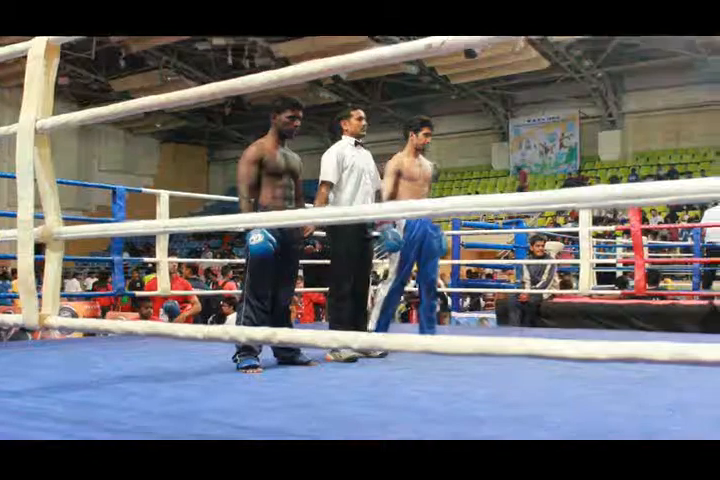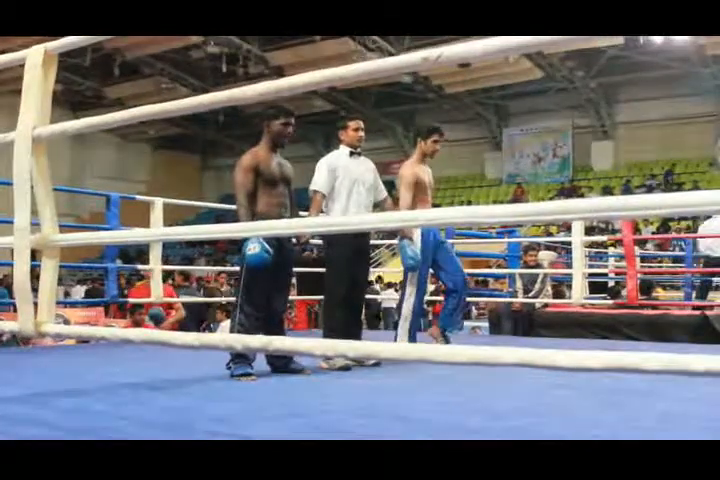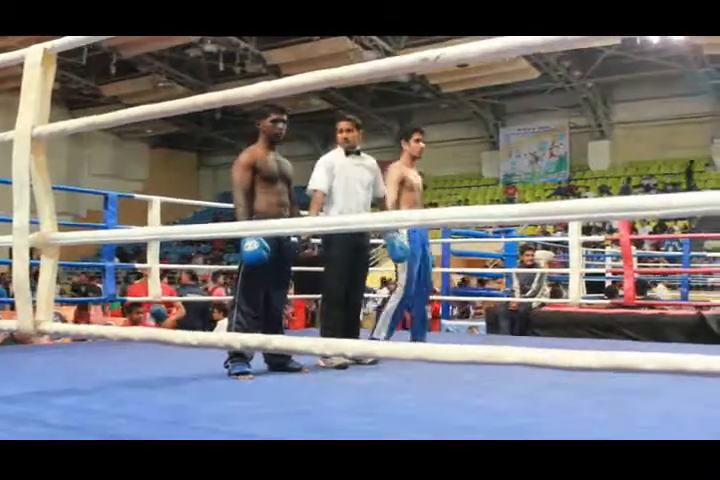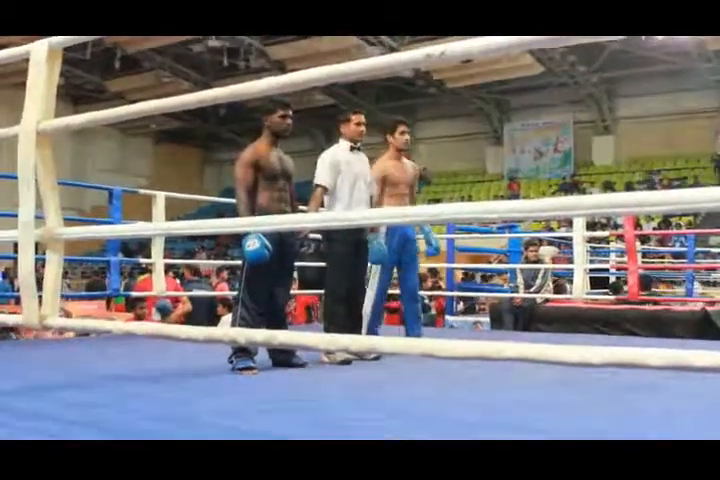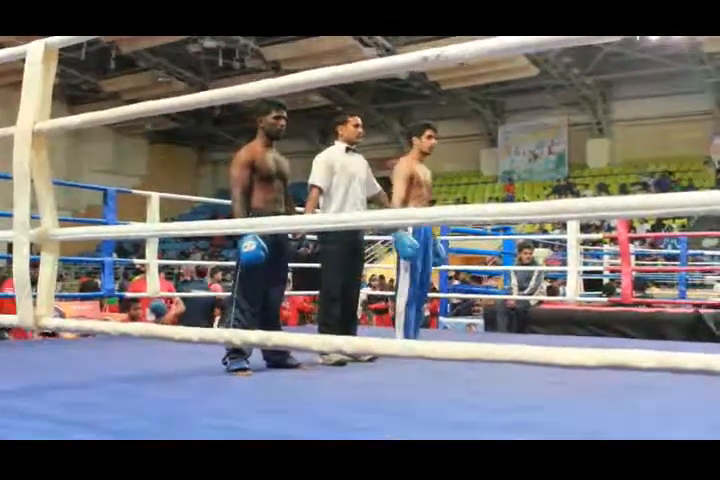
dt=1s
person 1, frame 1
left shoulder: (294, 158)
right shoulder: (256, 151)
right elbow: (244, 190)
left wrist: (305, 228)
right wrist: (252, 225)
left hip: (290, 227)
right hip: (266, 225)
left knee: (284, 294)
right knee: (257, 293)
left ankle: (286, 350)
right ankle: (246, 353)
person 1, frame 2
left shoulder: (286, 165)
right shoulder: (251, 159)
right elbow: (242, 200)
right wrist: (250, 234)
left hip: (284, 235)
right hip: (262, 234)
left knee: (278, 301)
right knee: (251, 300)
left ankle: (279, 357)
right ankle: (240, 360)
person 1, frame 3
left shoulder: (285, 163)
right shoulder: (248, 157)
right elbow: (240, 196)
left hip: (283, 233)
left knee: (277, 299)
right knee: (248, 298)
left ankle: (277, 355)
right ankle: (237, 358)
person 1, frame 4
left shoulder: (287, 160)
right shoulder: (251, 154)
right elbow: (243, 194)
right wrist: (248, 230)
left hip: (286, 229)
left knee: (280, 295)
right knee: (252, 294)
left ankle: (281, 351)
right ankle: (242, 353)
person 1, frame 5
left shoulder: (282, 160)
right shoulder: (247, 155)
right elbow: (238, 195)
right wrist: (245, 232)
left hip: (280, 231)
right hip: (258, 230)
left knee: (274, 297)
right knee: (246, 295)
left ankle: (275, 352)
right ankle: (236, 355)
person 2, frame 1
left shoulder: (366, 154)
right shoulder: (337, 151)
left elbow: (377, 189)
right elbow: (325, 187)
left hip: (364, 224)
right hip: (344, 224)
left knee: (361, 284)
right knee: (342, 284)
right ankle: (337, 344)
person 2, frame 2
left shoulder: (368, 165)
right shoulder: (330, 161)
left elbow: (382, 198)
right elbow: (318, 196)
left hip: (362, 234)
right hip: (339, 233)
left knee: (357, 292)
right knee: (337, 292)
person 2, frame 3
left shoulder: (370, 163)
right shoulder: (328, 161)
left elbow: (380, 197)
right elbow: (318, 194)
left hip: (361, 234)
right hip: (336, 232)
left knee: (355, 292)
right knee: (333, 291)
person 2, frame 4
left shoulder: (363, 158)
right shoulder: (332, 155)
right elbow: (320, 190)
left hip: (360, 229)
right hip: (339, 228)
left knee: (357, 288)
right knee: (337, 287)
person 2, frame 5
left shoulder: (361, 161)
right shoulder: (327, 157)
left elbow: (375, 192)
right elbow: (315, 191)
left hip: (356, 230)
right hip: (334, 229)
left knee: (352, 289)
right knee: (332, 288)
person 3, frame 1
left shoulder: (429, 165)
right shoulder: (397, 162)
right elbow: (386, 196)
left wrist: (439, 231)
right wrist: (386, 226)
left hip: (428, 223)
right hip: (408, 223)
left knee: (429, 281)
right knee: (396, 279)
left ankle: (428, 333)
right ankle: (376, 330)
person 3, frame 2
left shoulder: (427, 169)
right shoulder: (409, 169)
right elbow: (404, 208)
right wrist: (406, 241)
left hip: (432, 231)
right hip: (418, 233)
left knee: (458, 281)
right knee: (414, 290)
left ankle: (440, 327)
right ankle: (404, 343)
person 3, frame 3
left shoulder: (416, 176)
right shoulder: (396, 170)
right elbow: (390, 204)
left wrist: (424, 241)
left hip: (419, 231)
right hip: (405, 231)
left knee: (423, 287)
right knee: (406, 285)
left ankle: (419, 338)
right ankle: (380, 336)
person 3, frame 4
left shoulder: (413, 168)
right shoulder: (381, 167)
right elbow: (372, 203)
left wrist: (426, 230)
right wrist: (374, 236)
left hip: (408, 228)
right hip: (388, 227)
left knee: (411, 285)
right knee: (379, 284)
left ankle: (414, 335)
right ankle: (368, 335)
person 3, frame 5
left shoulder: (426, 171)
right shoulder: (405, 165)
right elbow: (397, 201)
left wrist: (435, 239)
right wrist: (400, 232)
left hip: (425, 228)
right hip: (410, 227)
left knee: (422, 287)
right knee: (408, 286)
left ankle: (412, 337)
right ankle: (403, 339)
